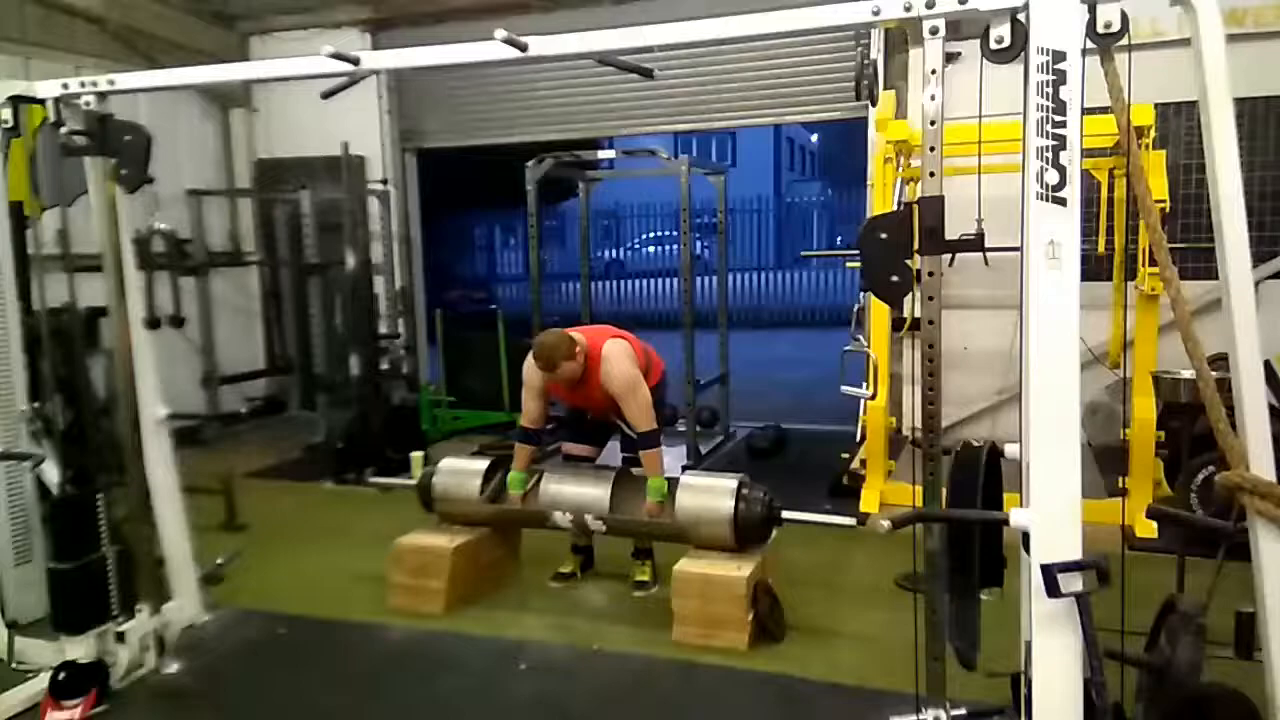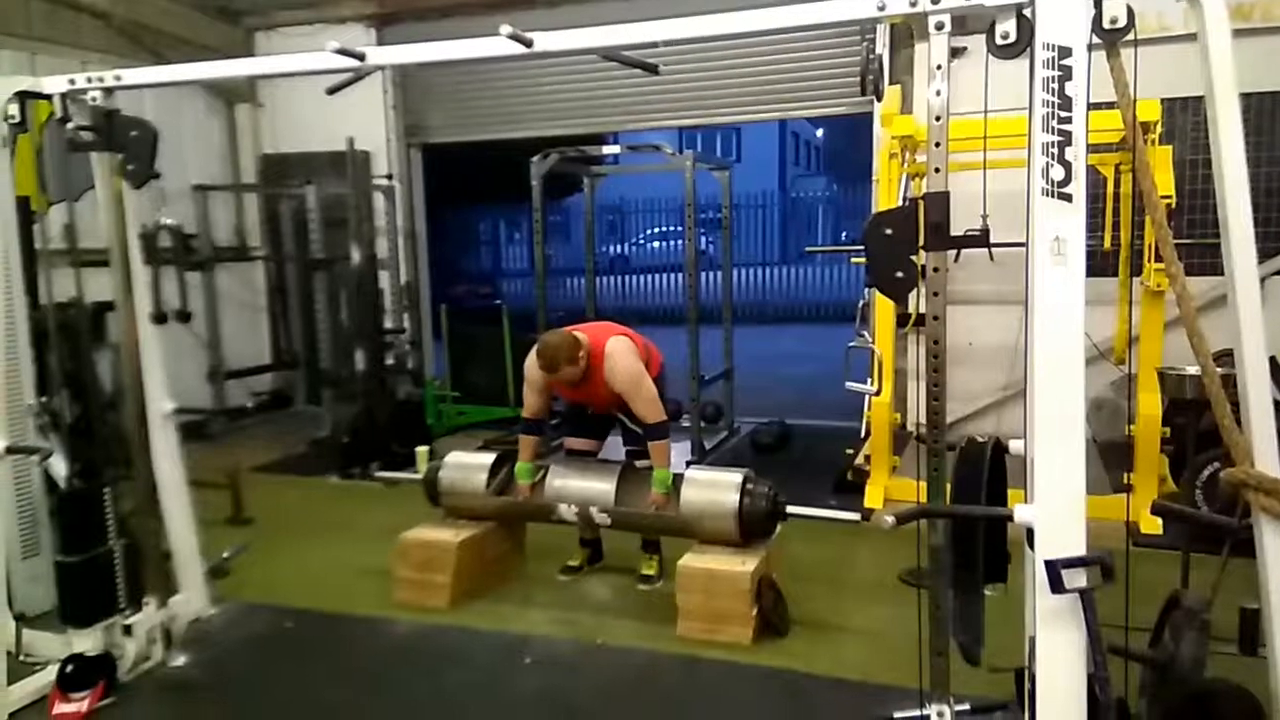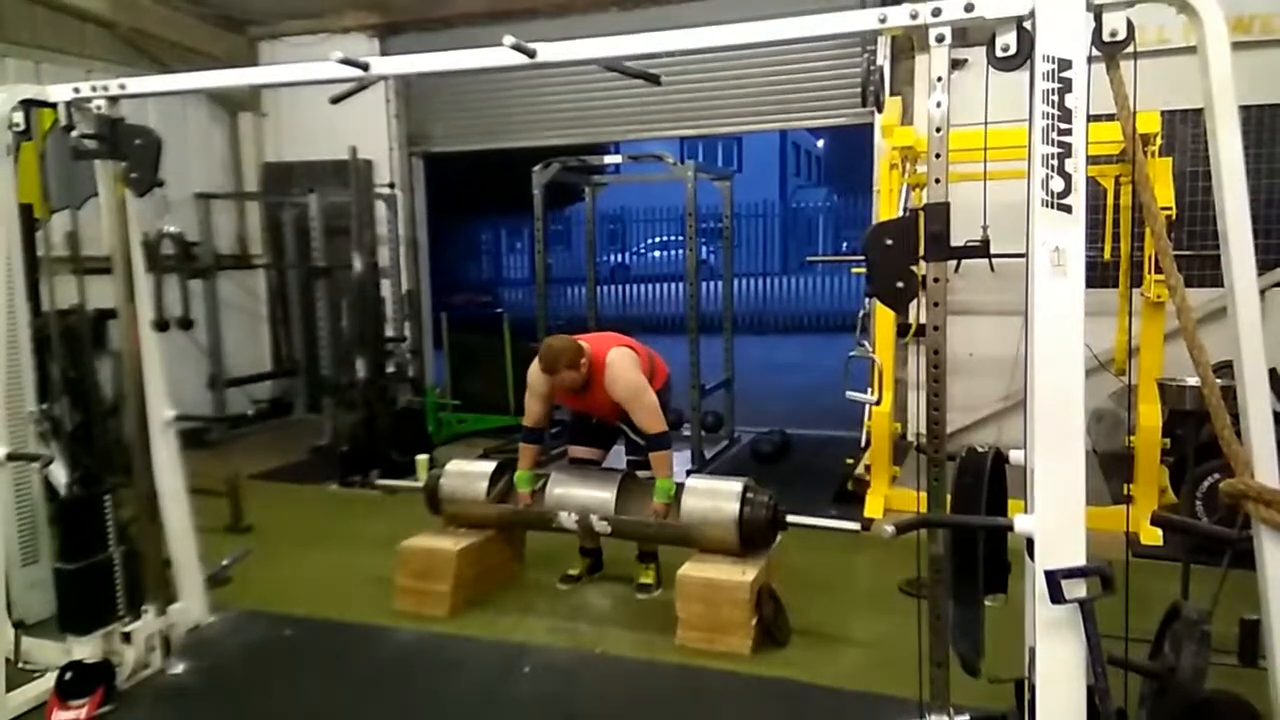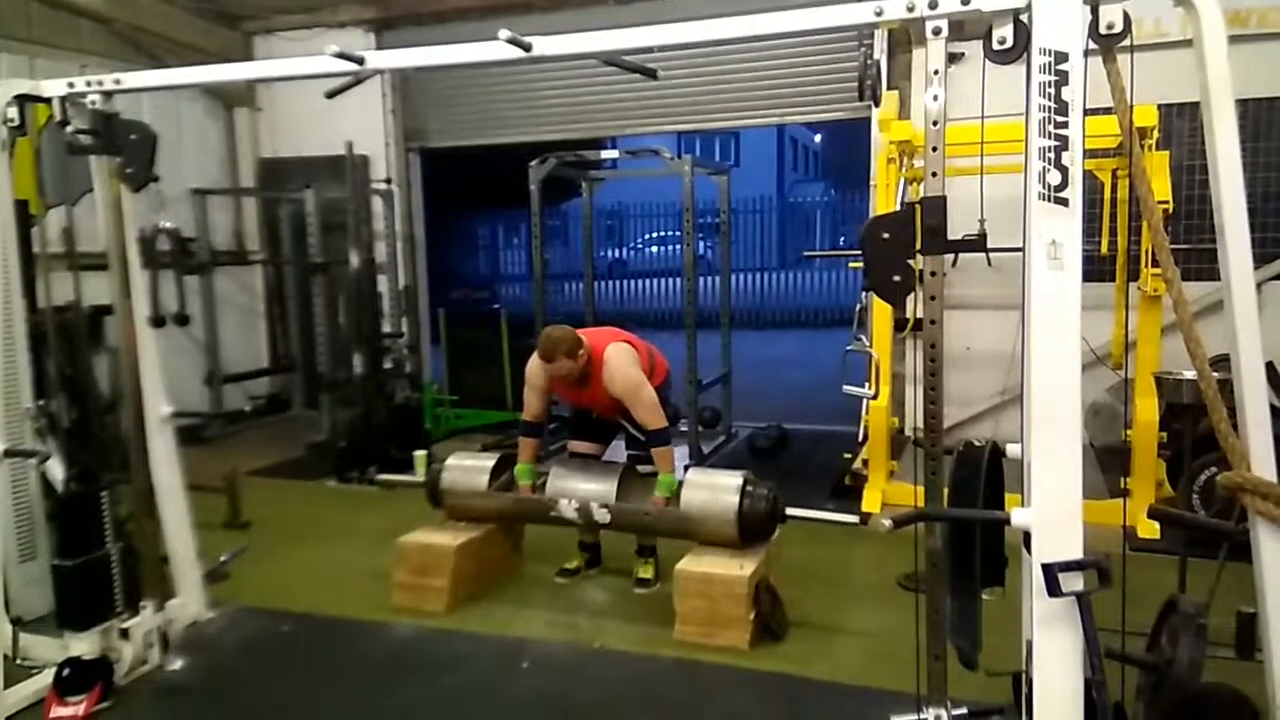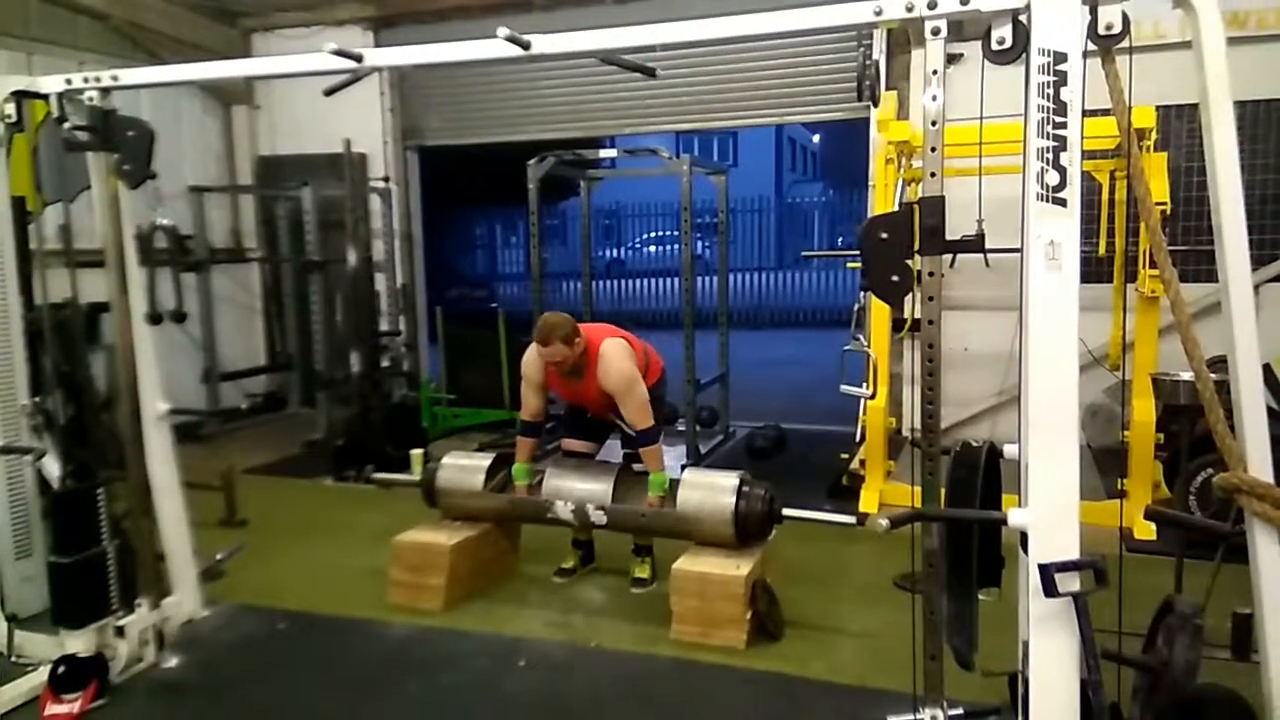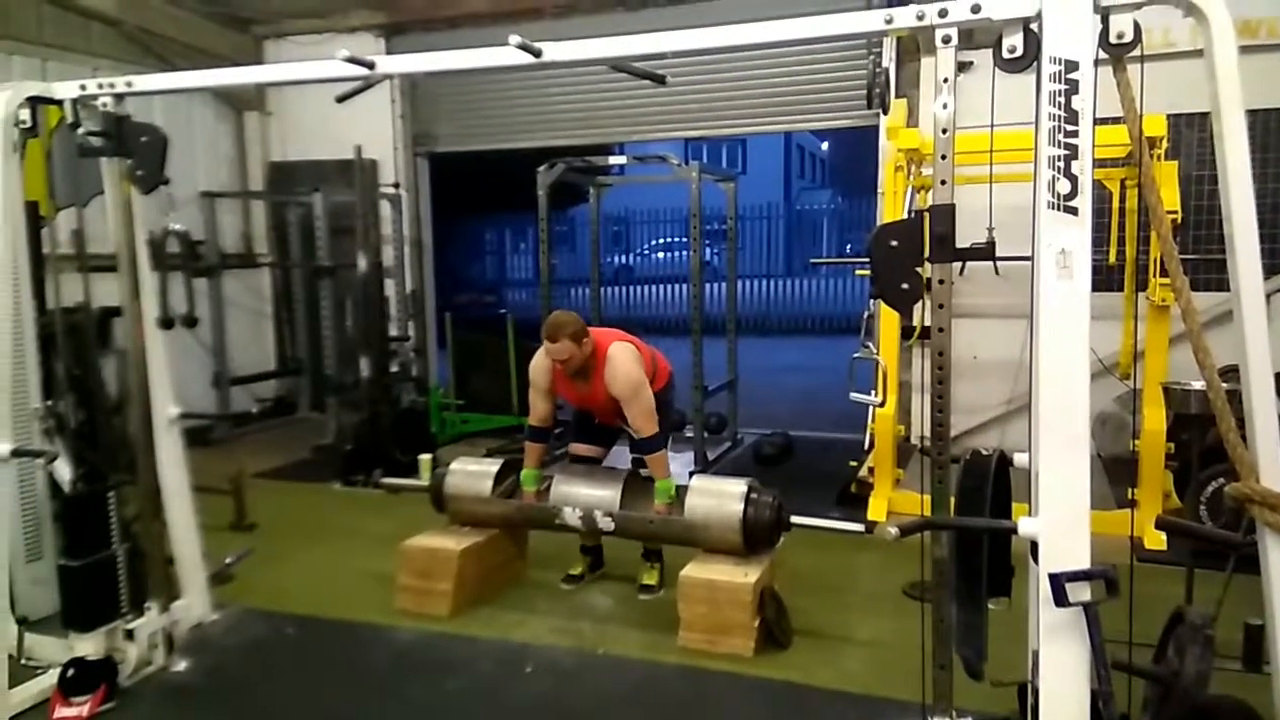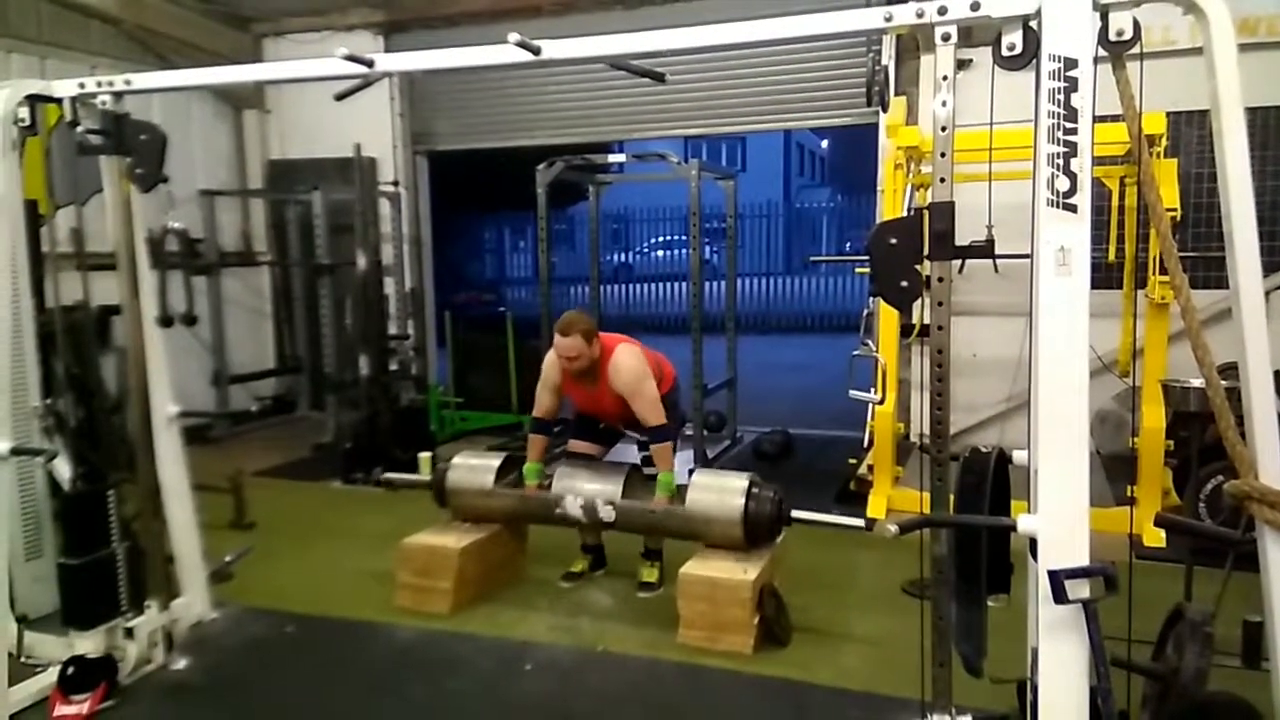
dt=0.5s
person 1, frame 1
left shoulder: (614, 362)
right shoulder: (535, 366)
left elbow: (646, 430)
right elbow: (530, 425)
left wrist: (656, 491)
right wrist: (517, 483)
left hip: (643, 388)
right hip: (588, 401)
left ankle: (643, 557)
right ankle: (581, 554)
person 1, frame 2
left shoulder: (618, 360)
right shoulder: (537, 362)
left elbow: (655, 421)
right elbow: (532, 416)
left wrist: (661, 481)
right wrist: (524, 473)
left hip: (642, 385)
right hip: (587, 398)
left knee: (641, 468)
left ankle: (651, 551)
right ankle: (590, 547)
person 1, frame 3
left shoulder: (619, 371)
right shoulder: (541, 371)
left elbow: (656, 432)
right elbow: (533, 425)
left wrist: (663, 492)
right wrist: (524, 481)
left hip: (648, 392)
right hip: (593, 406)
left ankle: (648, 561)
right ankle: (590, 556)
person 1, frame 4
left shoulder: (617, 366)
right shoulder: (539, 365)
left elbow: (656, 427)
right elbow: (532, 419)
left wrist: (665, 485)
right wrist: (524, 475)
left hip: (646, 388)
right hip: (591, 401)
left knee: (643, 473)
left ankle: (647, 555)
right ankle: (588, 551)
person 1, frame 5
left shoulder: (613, 360)
right shoulder: (534, 359)
left elbow: (643, 427)
right elbow: (531, 418)
left wrist: (657, 486)
right wrist: (521, 476)
left hip: (643, 386)
right hip: (586, 398)
left ankle: (643, 555)
right ankle: (582, 549)
person 1, frame 6
left shoulder: (620, 364)
right shoulder: (542, 363)
left elbow: (647, 432)
right elbow: (539, 423)
left wrist: (663, 492)
right wrist: (530, 482)
left hip: (651, 391)
right hip: (593, 404)
left knee: (645, 476)
right knee: (580, 469)
left ankle: (653, 559)
right ankle: (590, 554)
person 1, frame 7
left shoulder: (624, 364)
right shoulder: (554, 363)
left elbow: (657, 425)
right elbow: (542, 416)
left wrist: (665, 485)
right wrist: (532, 474)
left hip: (657, 396)
right hip: (597, 409)
left knee: (652, 480)
left ankle: (652, 559)
right ankle: (591, 554)
